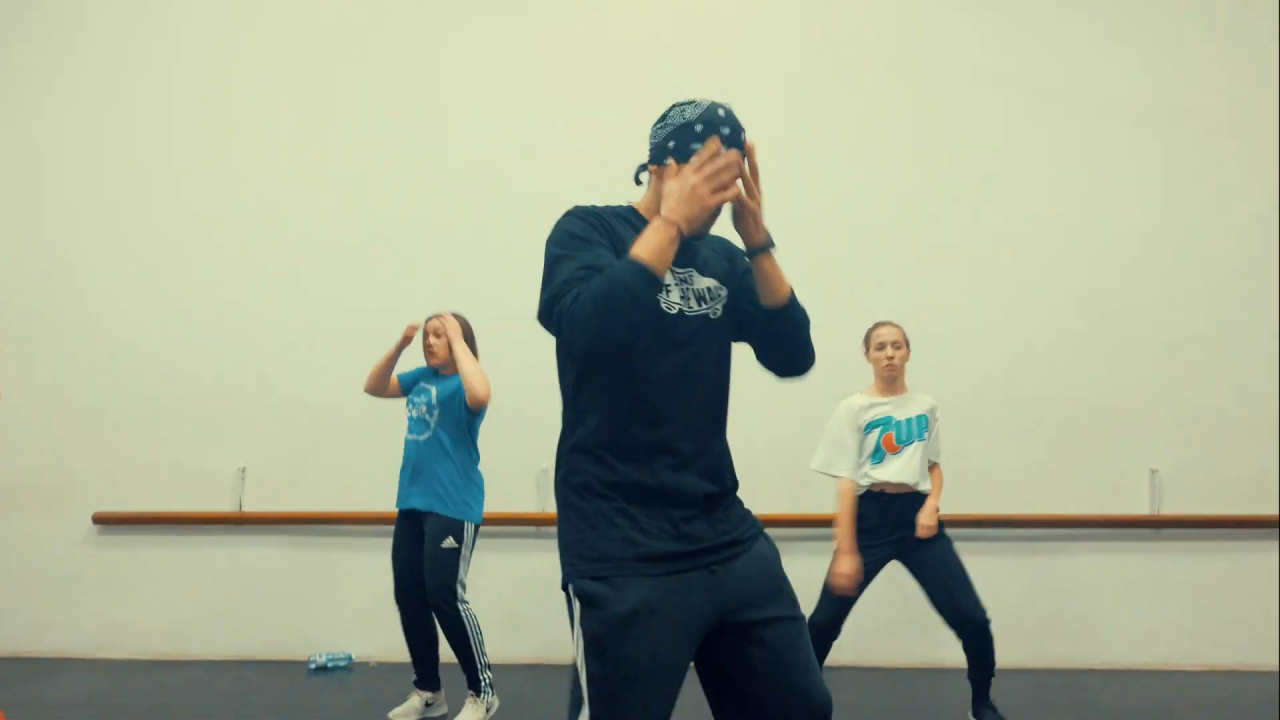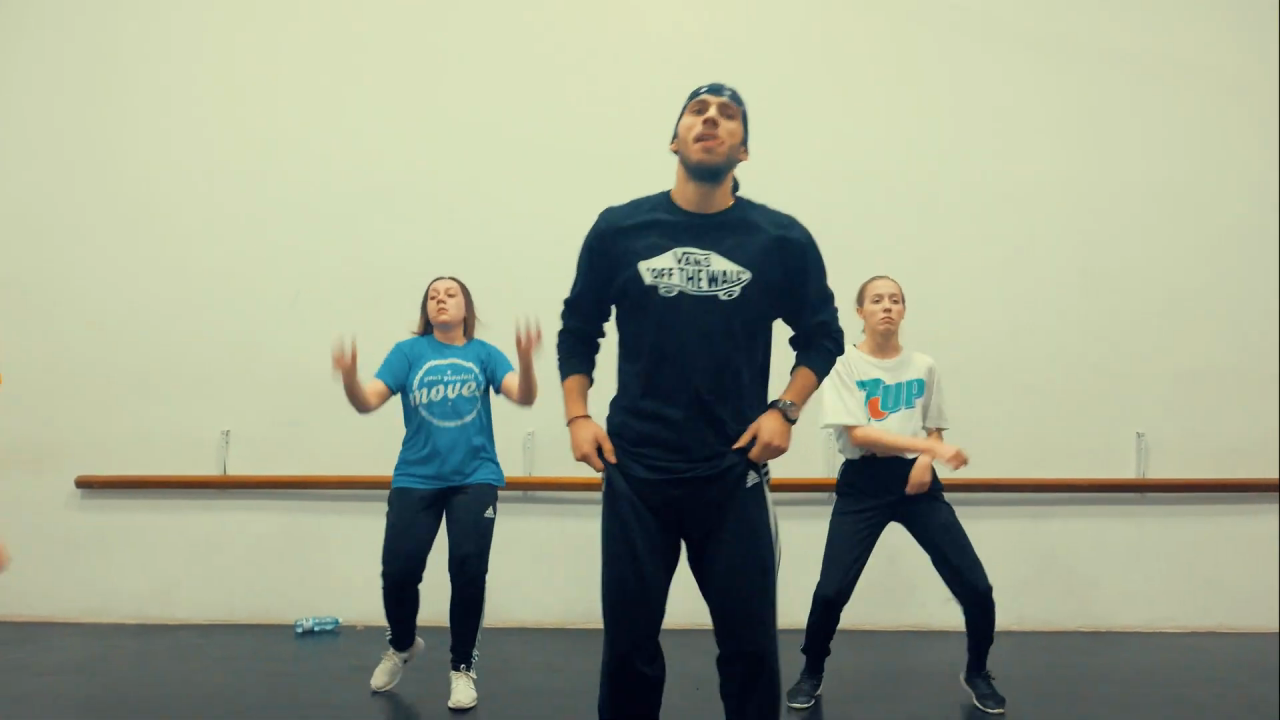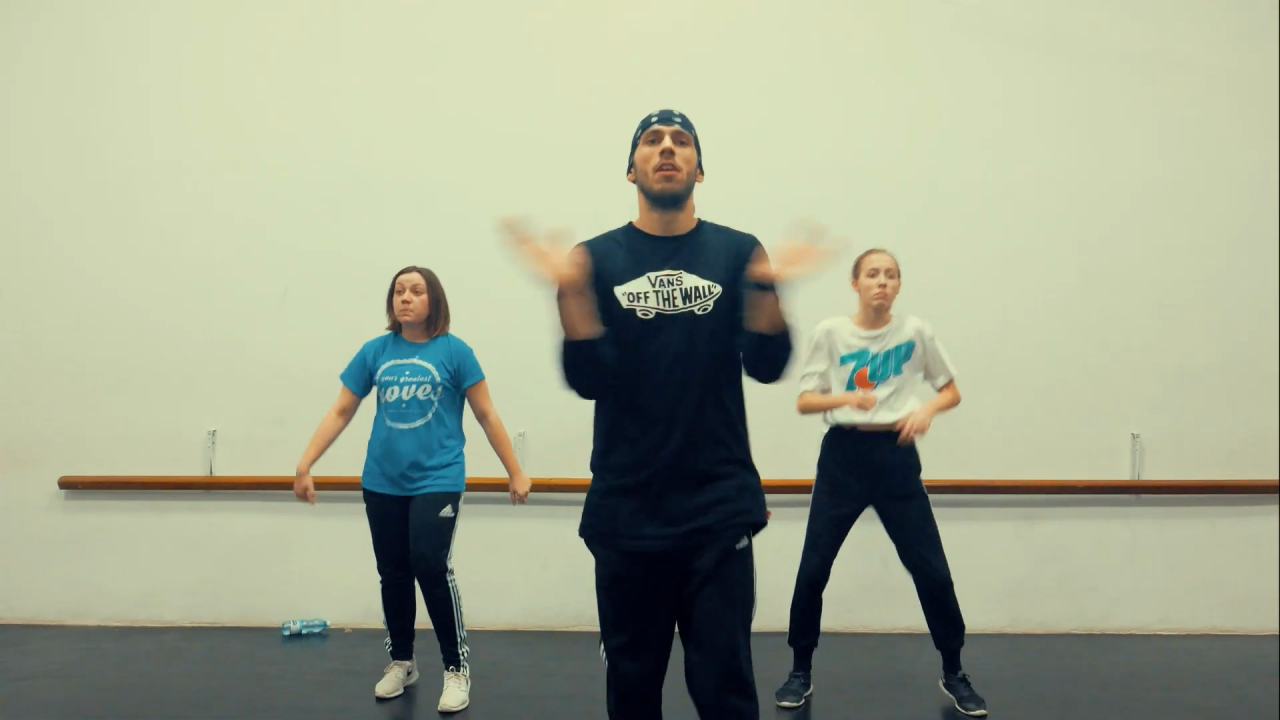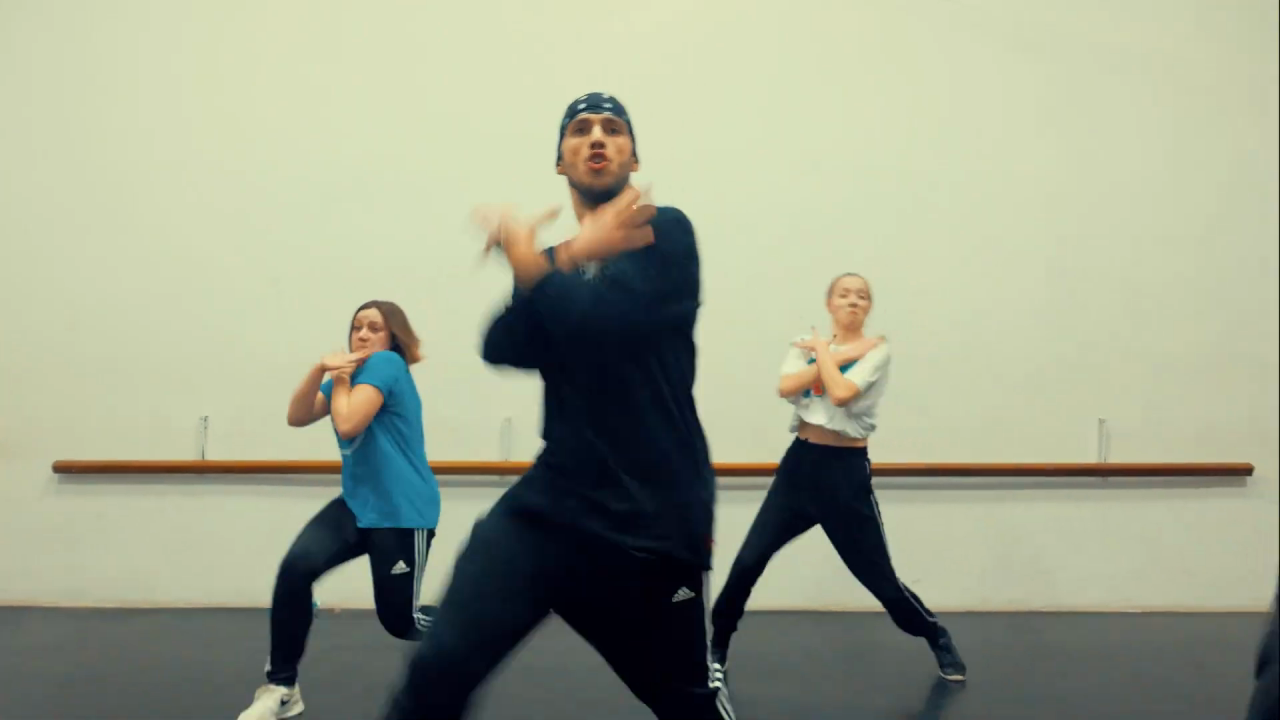
dt=0.7s
person 1, frame 1
left shoulder: (723, 260)
right shoulder: (588, 230)
left elbow: (790, 358)
right elbow: (578, 320)
left wrist: (755, 235)
right wrist: (670, 222)
left hip: (721, 527)
right hip: (620, 535)
person 1, frame 2
left shoulder: (782, 239)
right shoulder: (618, 229)
left elbow: (822, 334)
right elbow: (578, 329)
left wrist: (786, 409)
right wrist: (578, 415)
left hip: (733, 475)
right hip: (637, 474)
left knee: (751, 647)
right knee: (629, 646)
person 1, frame 3
left shoulder: (737, 251)
right shoulder: (597, 257)
left elbow: (768, 364)
right elbow: (587, 377)
left wrist: (768, 290)
right wrist: (569, 292)
left hip: (720, 503)
right hip: (624, 509)
person 1, frame 4
left shoulder: (667, 233)
right shoulder: (552, 262)
left elbow: (594, 312)
right elbow: (505, 349)
left wrist: (532, 262)
right wrist: (582, 248)
left hip: (658, 514)
right hip: (551, 501)
right knee: (444, 663)
person 2, frame 1
left shoulder: (924, 405)
right shoulder: (853, 409)
left elbow: (934, 467)
right elbow: (846, 481)
left wrist: (931, 508)
right wrist: (843, 551)
left hip: (916, 515)
right hip: (870, 519)
left knee: (973, 619)
right knee: (826, 618)
person 2, frame 2
left shoulder: (923, 366)
right shoulder: (842, 362)
left elbow: (935, 431)
right elbow: (854, 431)
left wrist: (927, 460)
right wrist: (932, 448)
left hip: (914, 481)
right hip: (862, 483)
left knee: (975, 586)
right knee: (832, 590)
left ankle: (977, 672)
right ankle: (812, 673)
person 2, frame 3
left shoulder: (916, 331)
right shoulder: (830, 332)
left elbow: (951, 391)
right elbow: (805, 397)
left wrist: (924, 414)
right wrist: (844, 402)
left hip: (894, 457)
right hip: (842, 458)
left knee: (933, 574)
right knee: (813, 570)
left ankle: (954, 673)
right ankle: (801, 671)
person 2, frame 4
left shoulder: (876, 352)
right shoulder: (809, 347)
left elbow: (842, 395)
right elbow: (785, 389)
left wrist: (823, 355)
right wrist: (840, 357)
left hip: (845, 471)
right hip: (798, 467)
left knee: (880, 580)
right knee: (748, 563)
left ankle: (937, 638)
right ankle: (718, 644)
person 3, frame 1
left shoulder: (464, 384)
right shoulder: (424, 377)
left elbow: (480, 395)
right elbow: (374, 386)
left wrist: (456, 337)
right wrist: (401, 343)
left hip: (454, 508)
right hip: (413, 505)
left knee: (447, 596)
right knee: (410, 597)
person 3, frame 2
left shoulder: (484, 353)
right shoulder: (408, 351)
left elbow: (524, 397)
right elbow: (367, 402)
left wrist: (527, 363)
right wrist: (348, 378)
left hip: (474, 479)
right hip: (415, 480)
left knee: (469, 572)
right knee: (399, 573)
left ankle: (463, 669)
right ankle: (401, 646)
person 3, frame 3
left shoulder: (453, 351)
right shoulder: (373, 352)
left elbow: (486, 414)
right elbow: (339, 412)
left wrist: (515, 471)
right wrist: (305, 465)
left hip: (437, 481)
right hip: (382, 483)
left knee: (432, 568)
right knee: (393, 575)
left ankle: (457, 668)
right ankle: (402, 661)
person 3, frame 4
left shoulder: (387, 365)
right shoulder: (346, 377)
left elbow: (348, 425)
right elbow: (297, 418)
left wrist: (342, 382)
right wrist: (319, 369)
left hip: (402, 514)
right hip: (356, 505)
left knee: (397, 618)
right knee: (295, 569)
